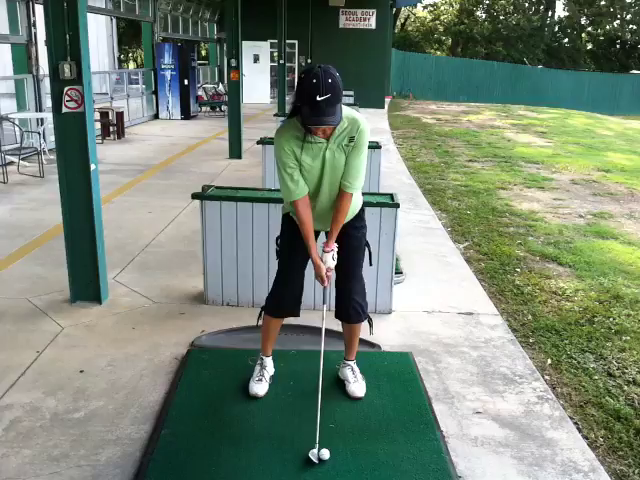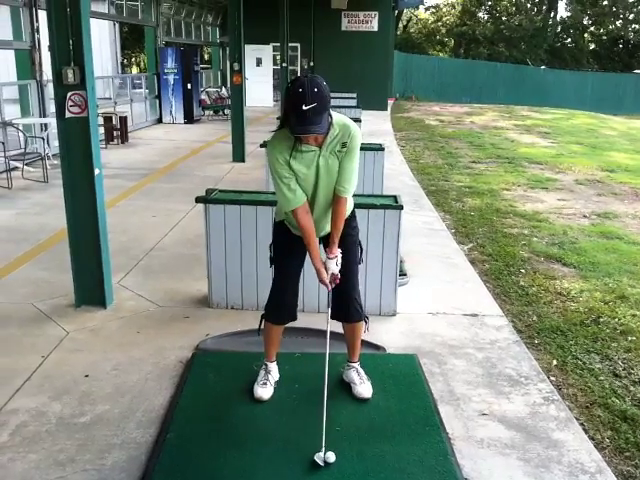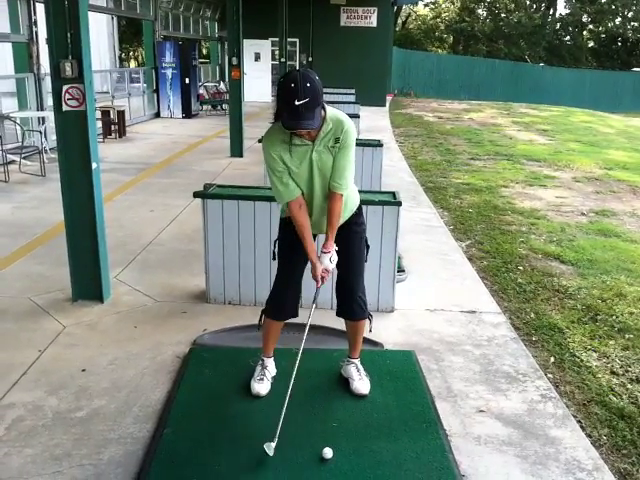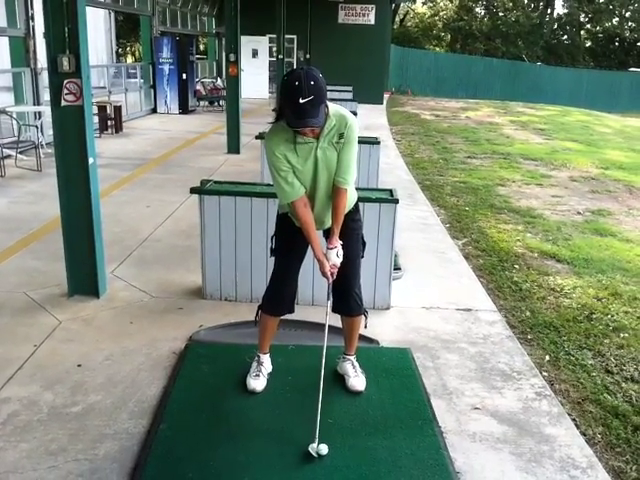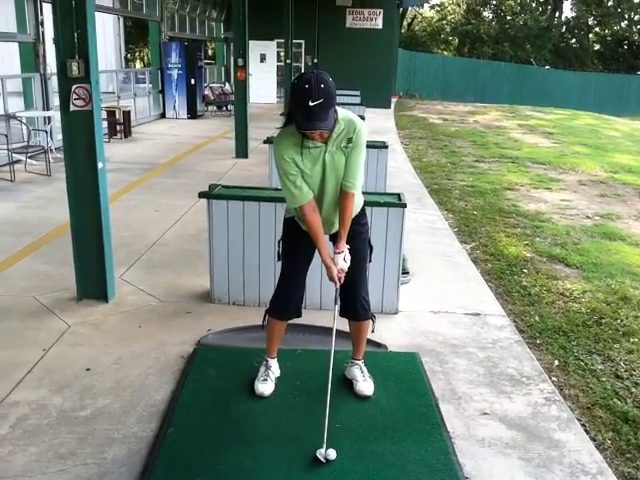
dt=1s
person 1, frame 1
left shoulder: (357, 128)
right shoulder: (286, 136)
left elbow: (348, 190)
right elbow: (299, 199)
left wrist: (332, 243)
right wrist: (314, 255)
left hip: (348, 218)
right hip: (299, 218)
left knee: (352, 294)
right knee: (284, 289)
left ankle: (349, 364)
right ankle: (265, 361)
person 1, frame 2
left shoulder: (348, 133)
right shoulder: (278, 148)
left elbow: (341, 195)
right elbow: (299, 208)
left wrist: (334, 248)
right wrist: (318, 262)
left hip: (340, 220)
right hip: (291, 225)
left knee: (349, 294)
right knee: (281, 295)
left ankle: (353, 366)
right ankle: (269, 366)
person 1, frame 3
left shoulder: (342, 127)
right shoulder: (273, 142)
left elbow: (338, 192)
right elbow: (295, 203)
left wrist: (329, 245)
right wrist: (313, 258)
left hip: (345, 216)
right hip: (297, 220)
left knee: (353, 292)
right knee: (283, 291)
left ankle: (353, 362)
right ankle: (266, 362)
person 1, frame 4
left shoulder: (345, 124)
right shoulder: (276, 140)
left elbow: (342, 185)
right elbow: (298, 201)
left wrist: (335, 239)
right wrist: (319, 253)
left hip: (343, 213)
right hip: (295, 218)
left knee: (350, 289)
right knee: (280, 287)
left ankle: (349, 359)
right ankle: (262, 358)
person 1, frame 5
left shoulder: (353, 128)
right shoulder: (285, 144)
left elbow: (349, 190)
right elbow: (306, 205)
left wrist: (342, 244)
right wrist: (326, 258)
left hip: (350, 217)
right hip: (302, 222)
left knee: (357, 294)
right knee: (287, 292)
left ankle: (357, 363)
right ankle: (270, 362)
